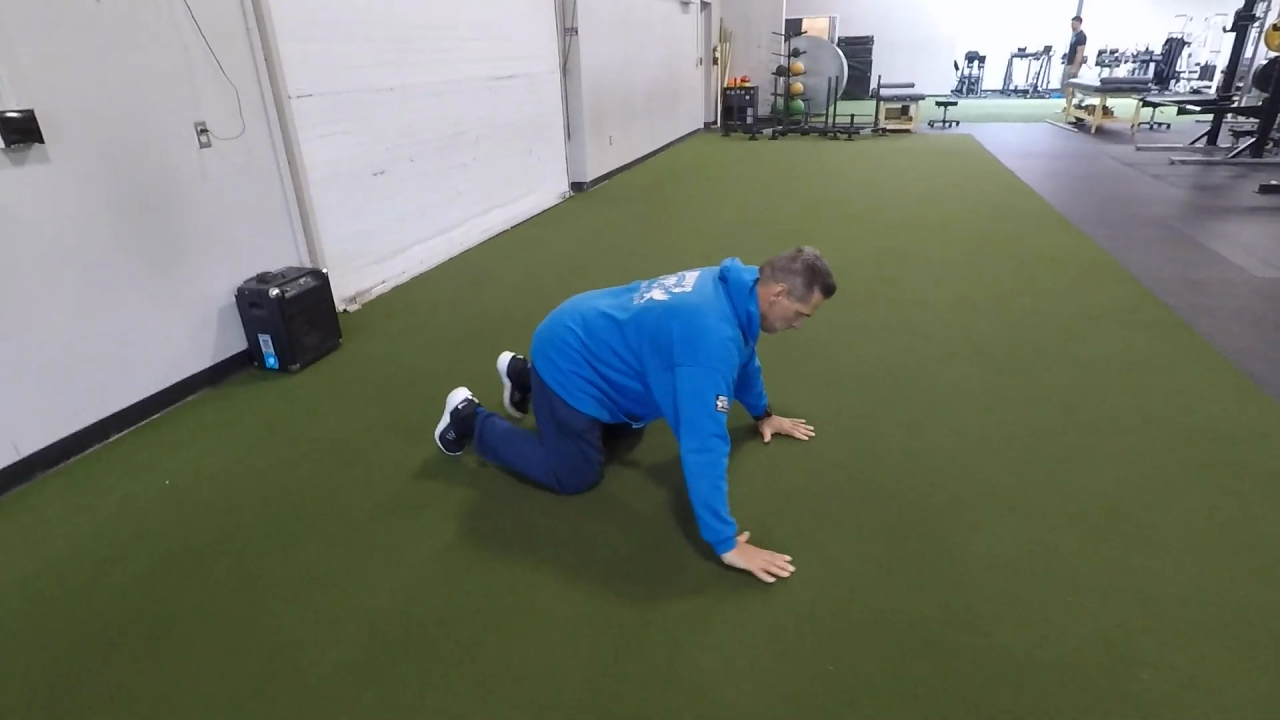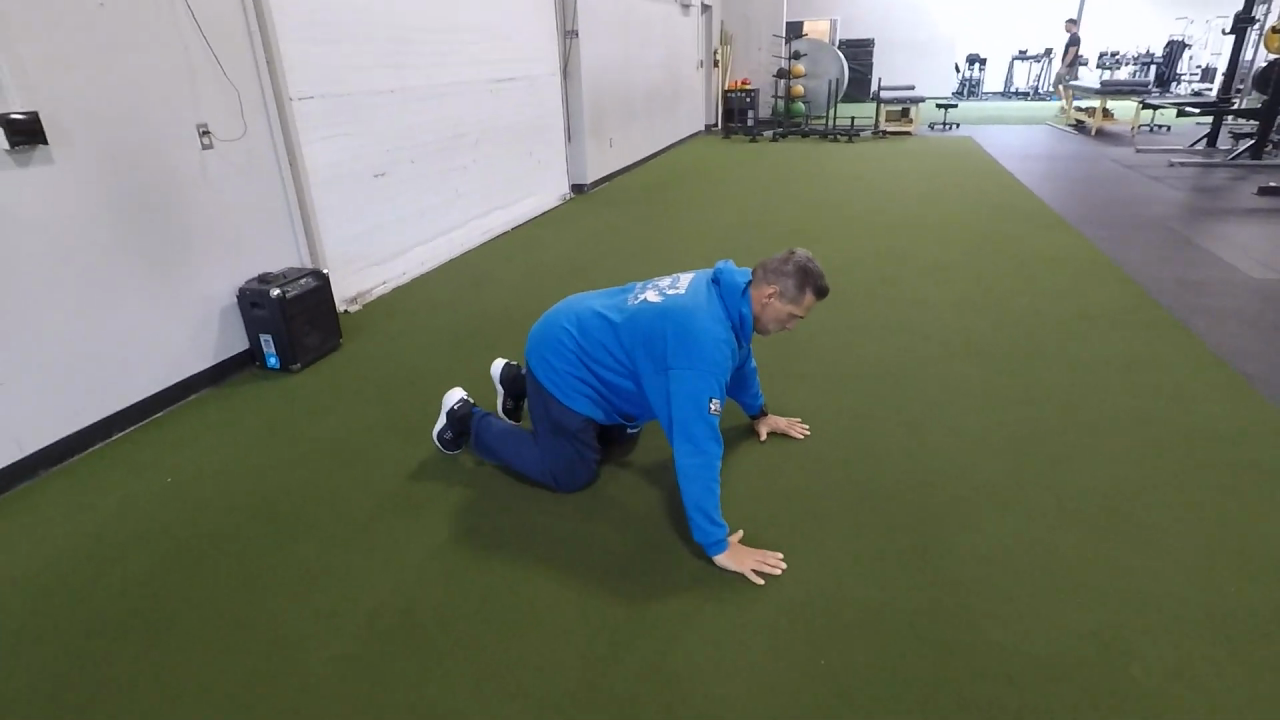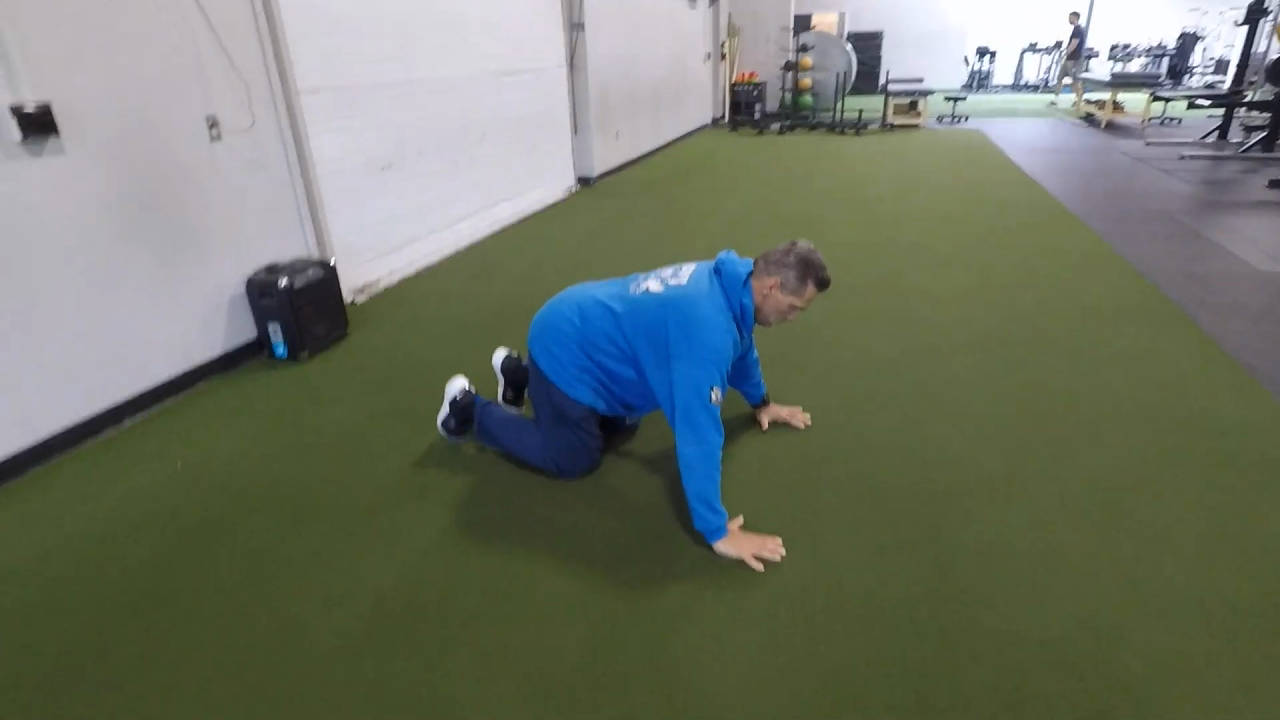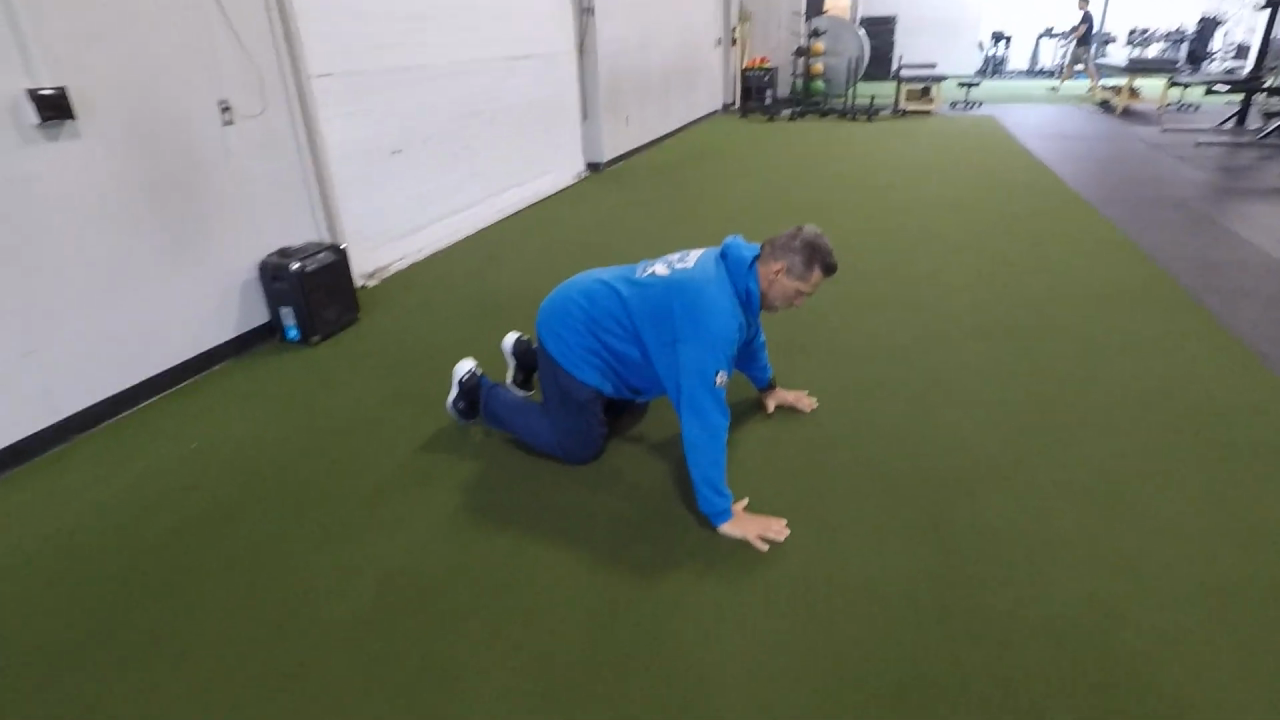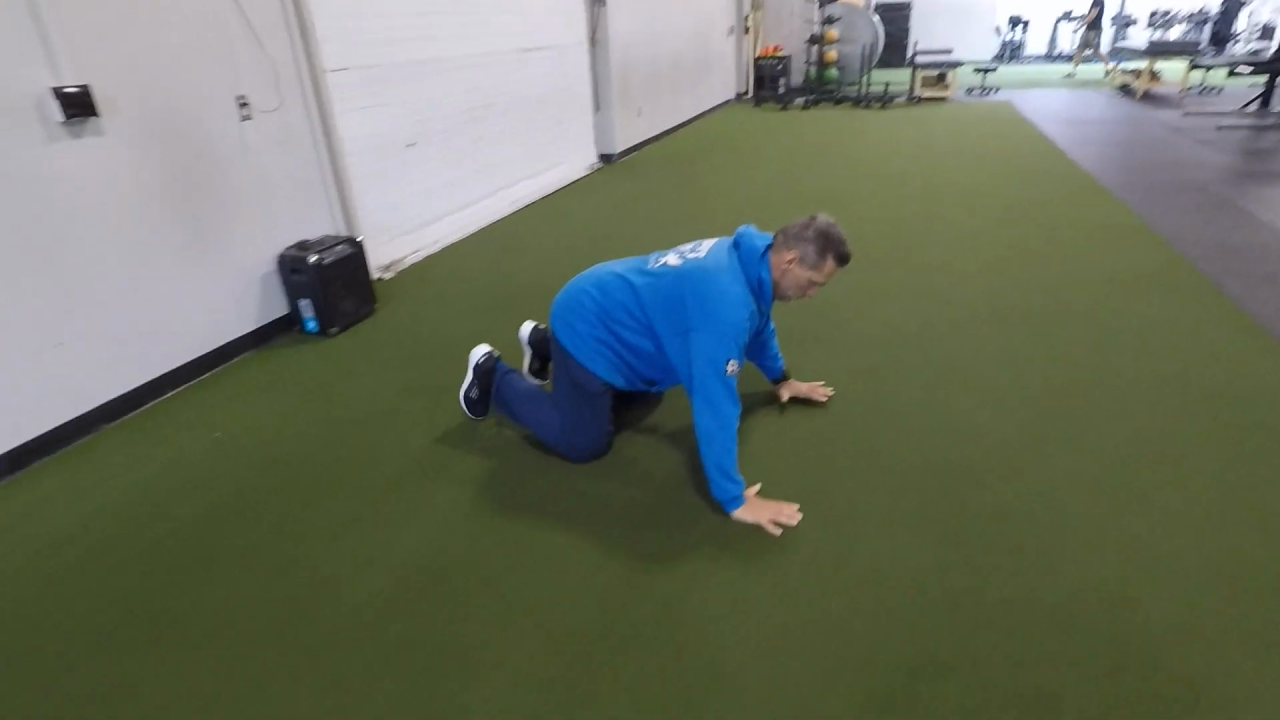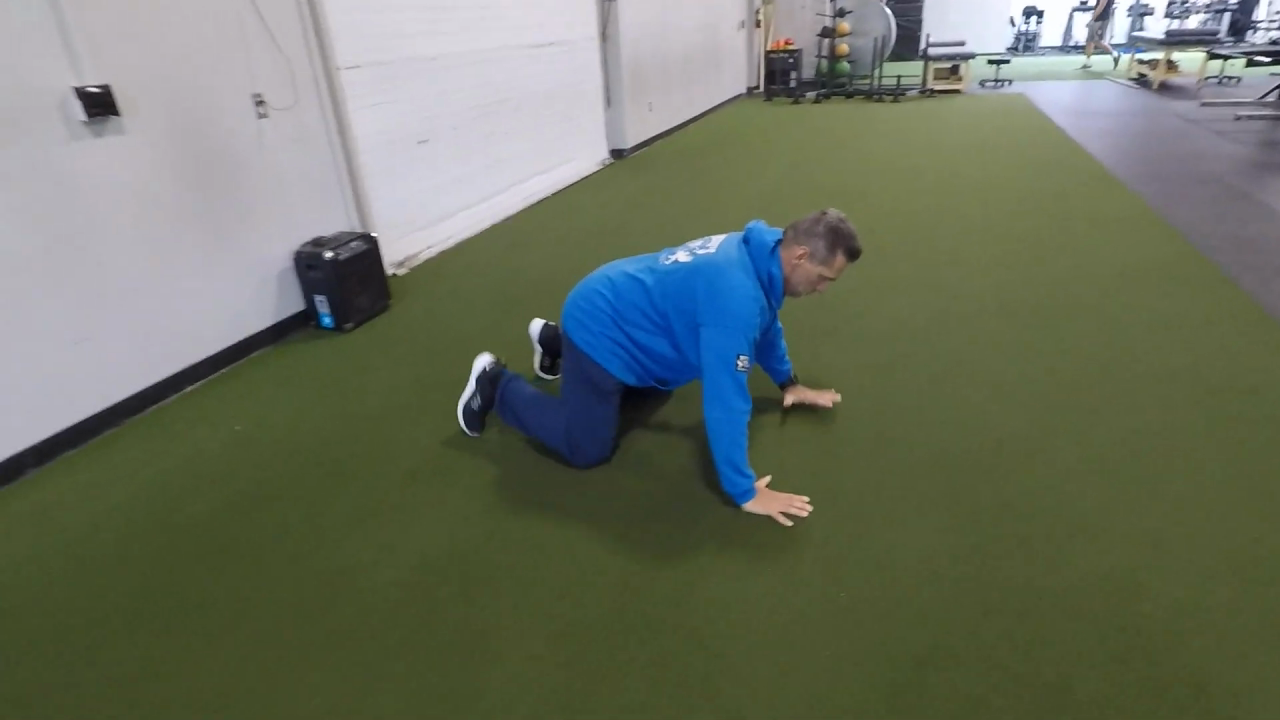
dt=0.1s
person 1, frame 1
left shoulder: (733, 288)
right shoulder: (713, 335)
left elbow: (743, 356)
right elbow: (704, 446)
left wrist: (763, 413)
right wrist: (725, 543)
left hip: (583, 334)
right hip: (568, 361)
left knee: (625, 430)
right knee: (577, 476)
left ankle: (524, 375)
right ankle: (471, 419)
person 1, frame 2
left shoulder: (727, 290)
right shoulder: (706, 337)
left elbow: (738, 357)
right elbow: (697, 448)
left wrist: (759, 412)
right wrist: (717, 544)
left hip: (577, 333)
right hip: (563, 361)
left knee: (620, 438)
right knee: (573, 474)
left ankle: (519, 382)
right ankle: (468, 418)
person 1, frame 3
left shoulder: (729, 283)
right shoulder: (708, 329)
left elbow: (740, 347)
right elbow: (698, 437)
left wrist: (761, 402)
right wrist: (717, 532)
left hip: (583, 327)
right hip: (564, 351)
left knee: (620, 425)
right knee: (574, 461)
left ankle: (519, 372)
right ankle: (470, 407)
person 1, frame 4
left shoulder: (736, 267)
right shoulder: (714, 312)
left elbow: (747, 332)
right elbow: (704, 420)
left wrist: (767, 386)
right wrist: (721, 514)
left hip: (593, 313)
right hip: (573, 334)
left knee: (628, 406)
right knee: (580, 446)
left ankle: (529, 356)
right ankle: (477, 389)
person 1, frame 5
left shoulder: (748, 258)
right shoulder: (725, 301)
left elbow: (758, 325)
right elbow: (715, 408)
left wrist: (781, 379)
right wrist: (733, 499)
left hip: (605, 302)
right hip: (587, 329)
left knee: (640, 399)
right knee: (584, 441)
left ankle: (545, 343)
right ankle: (493, 374)
person 1, frame 6
left shoulder: (757, 254)
right shoulder: (736, 296)
left elbow: (765, 324)
right elbow: (726, 402)
left wrist: (788, 383)
right wrist: (745, 492)
left hip: (619, 306)
right hip: (599, 329)
left knee: (650, 392)
right knee: (588, 448)
left ankle: (556, 341)
right ankle: (496, 385)
